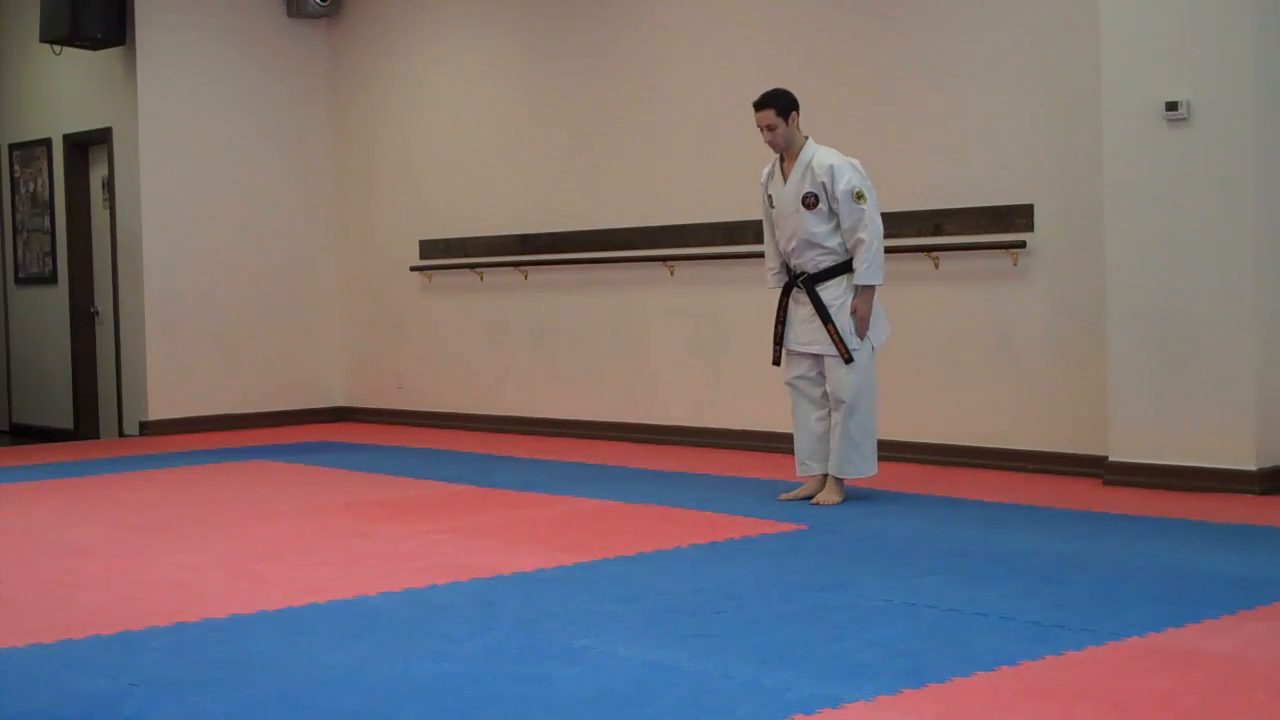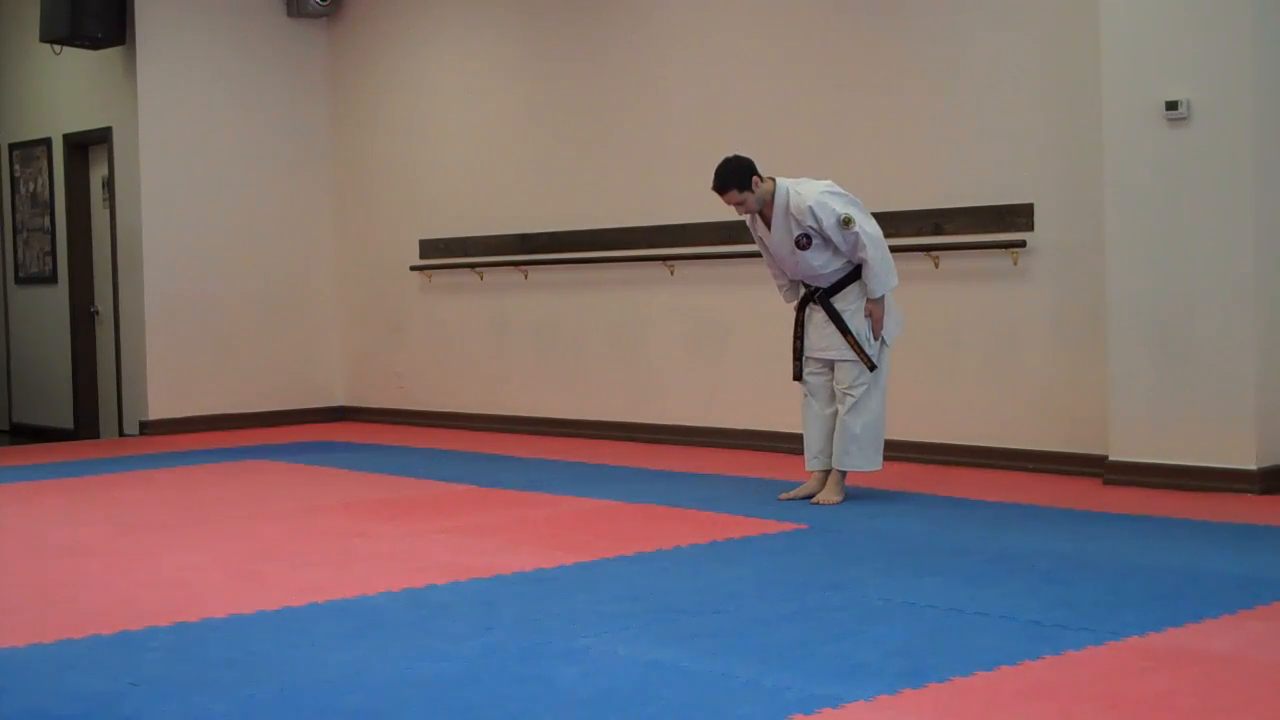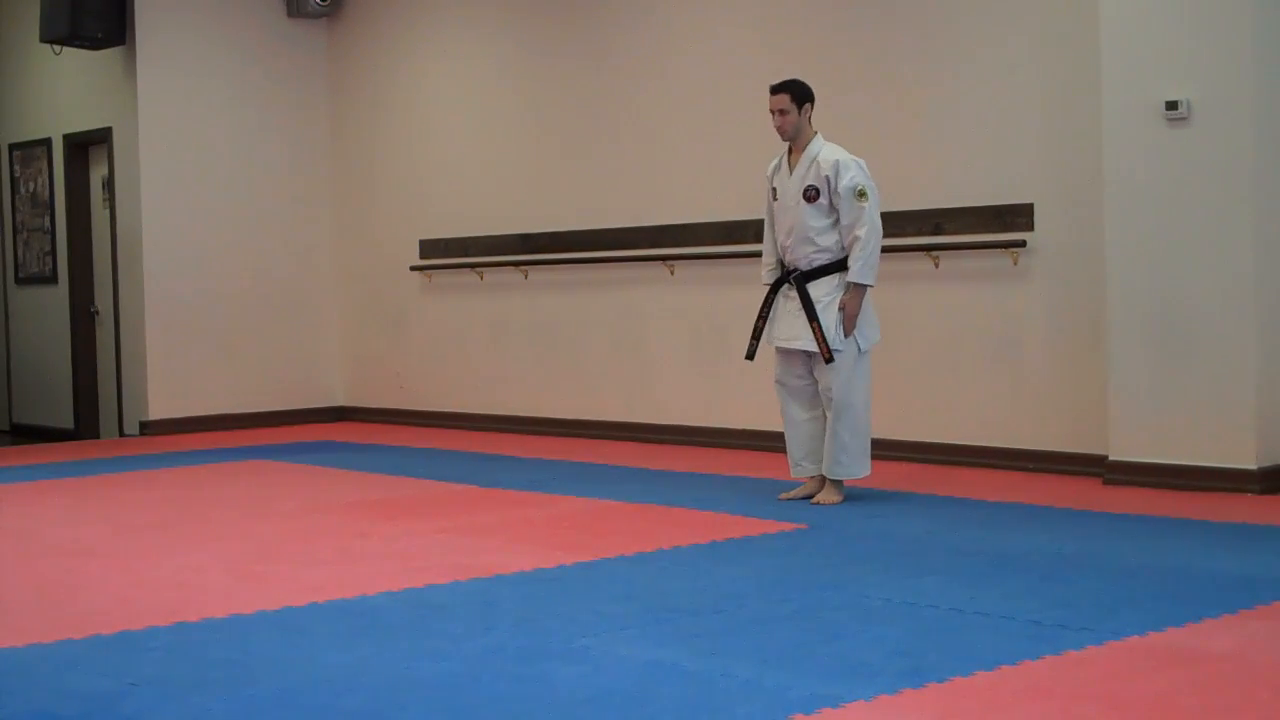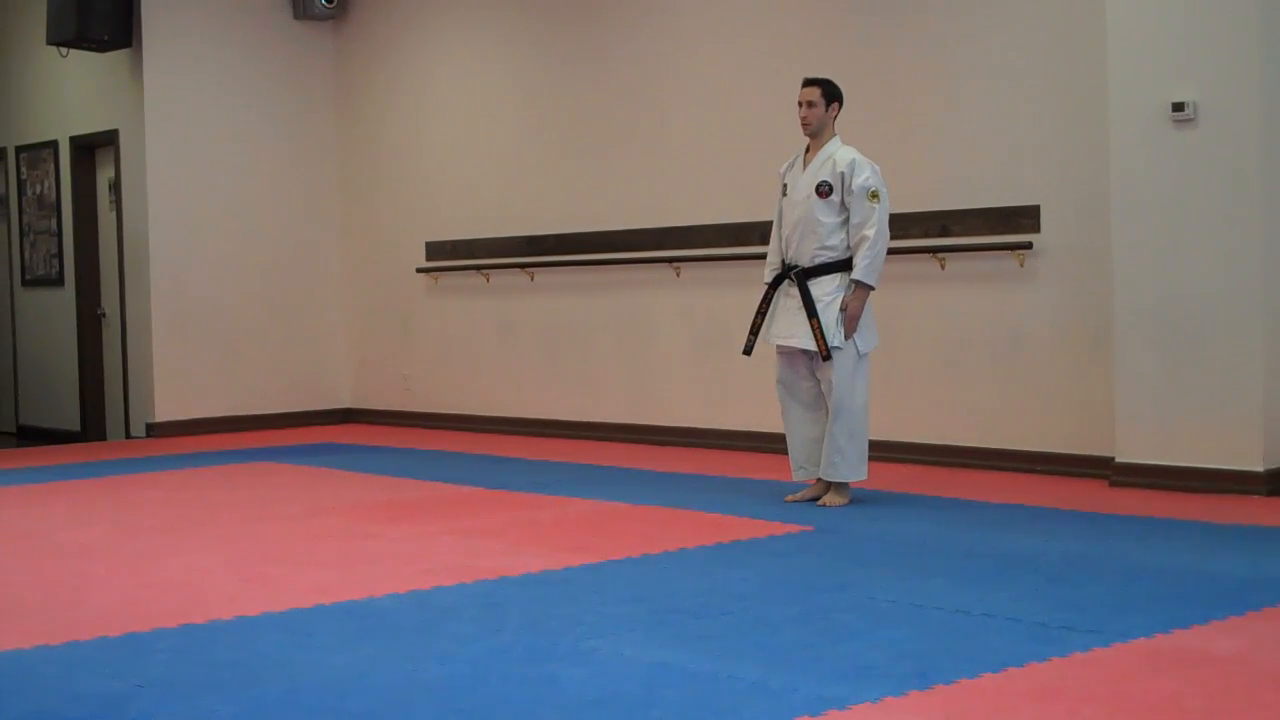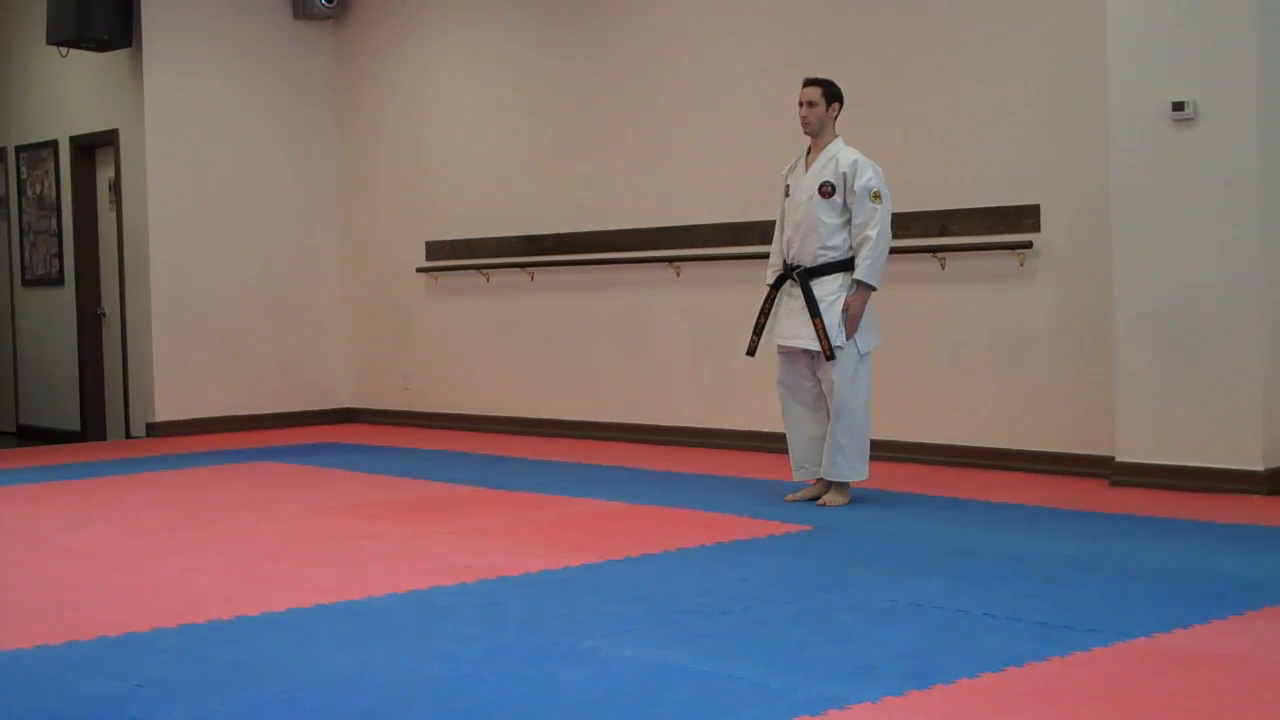
dt=1s
person 1, frame 1
left shoulder: (833, 167)
right shoulder: (770, 177)
left elbow: (867, 232)
left wrist: (865, 294)
right wrist: (782, 290)
left hip: (841, 294)
right hip: (801, 297)
left knee: (847, 389)
right knee: (804, 388)
left ankle: (837, 480)
right ankle: (815, 475)
person 1, frame 2
left shoulder: (812, 200)
right shoulder: (756, 218)
left elbow: (869, 240)
left wrist: (876, 298)
right wrist: (800, 303)
left hip: (856, 296)
right hip: (818, 303)
left knee: (855, 386)
right knee: (816, 388)
left ankle: (838, 478)
right ankle: (819, 474)
person 1, frame 3
left shoulder: (838, 164)
right shoulder: (776, 170)
left elbow: (865, 231)
left wrist: (855, 292)
right wrist: (773, 286)
left hip: (833, 292)
right hip: (792, 294)
left knee: (839, 389)
right knee: (794, 388)
left ankle: (836, 480)
right ankle: (812, 475)
person 1, frame 4
left shoulder: (853, 165)
right shoulder: (790, 170)
left elbow: (872, 233)
left wrist: (859, 293)
right wrist: (773, 285)
left hip: (835, 293)
right hip: (794, 294)
left knee: (841, 389)
right knee: (796, 388)
left ankle: (841, 481)
right ankle: (816, 476)
person 1, frame 5
left shoulder: (854, 165)
right shoulder: (793, 171)
left elbow: (874, 233)
left wrist: (860, 293)
right wrist: (775, 286)
left hip: (836, 293)
right hip: (796, 294)
left knee: (841, 389)
right knee: (797, 388)
left ankle: (840, 481)
right ankle: (816, 476)
